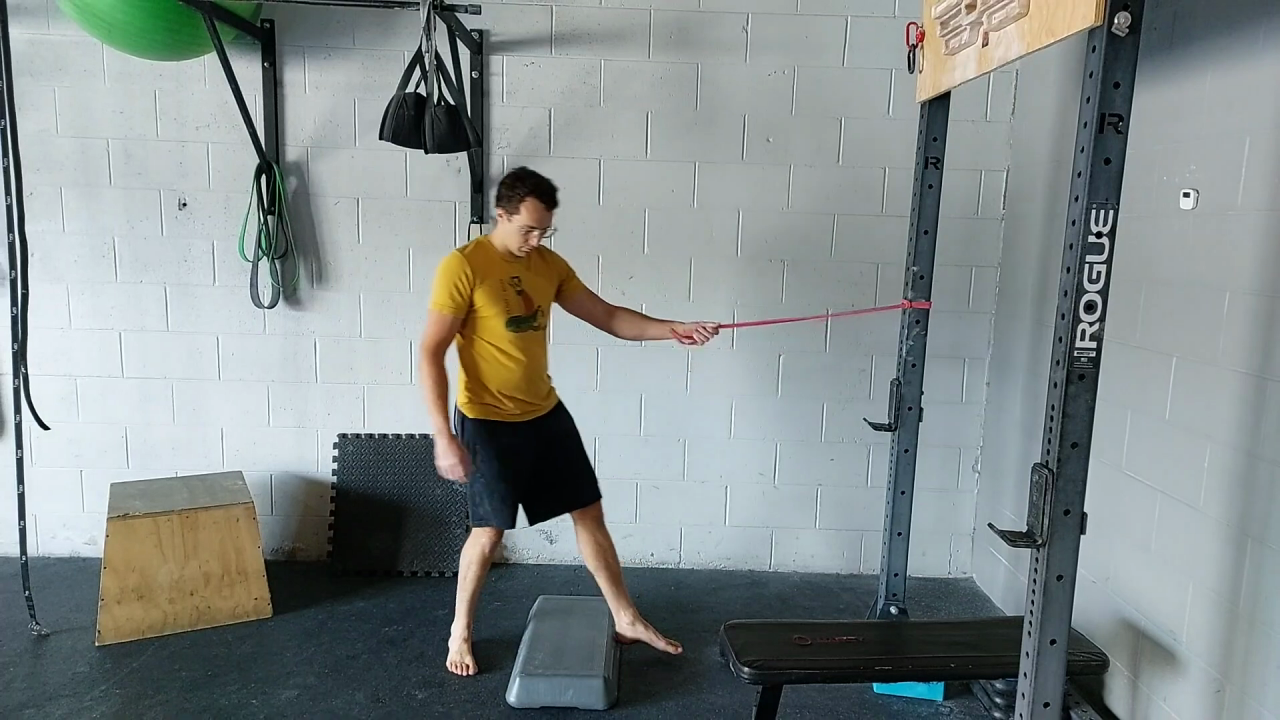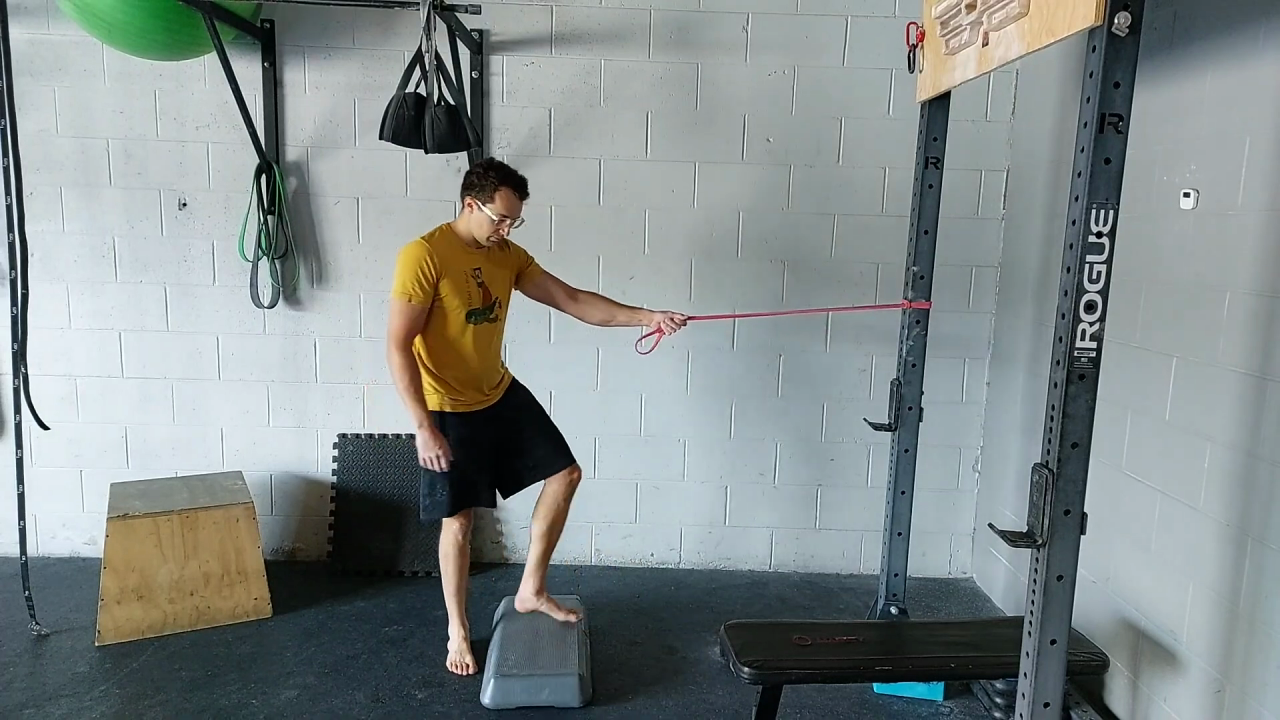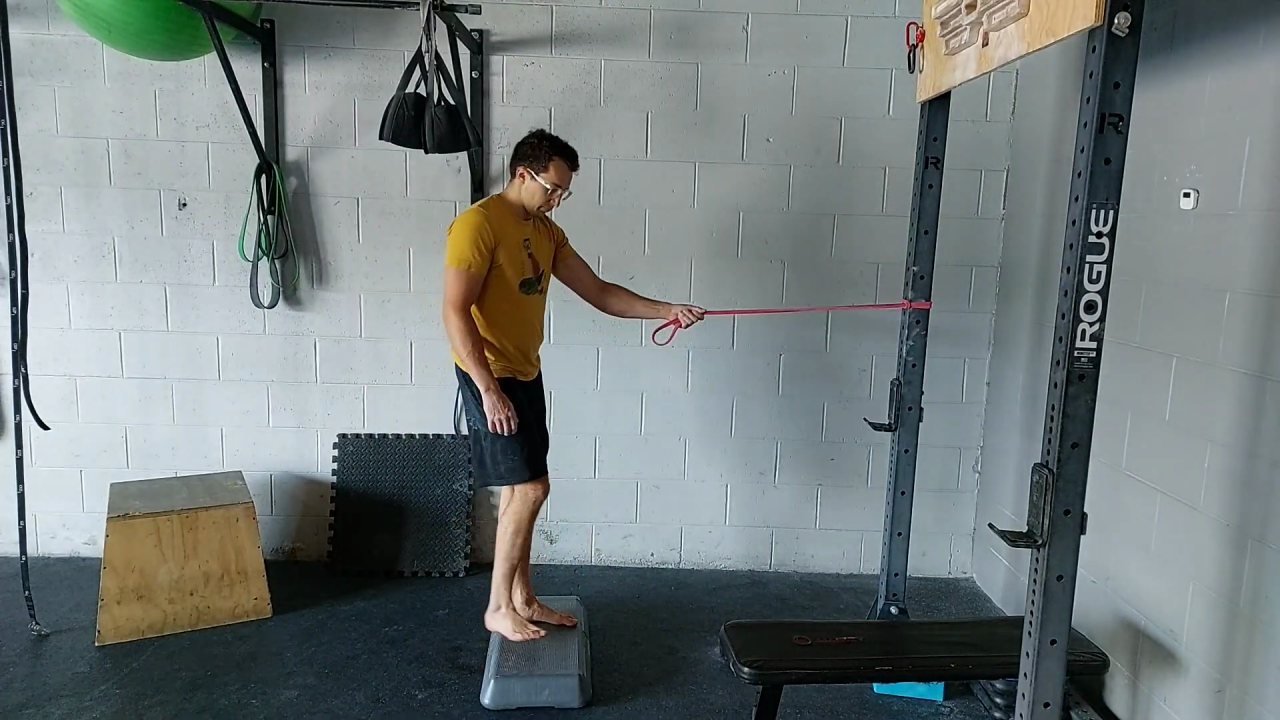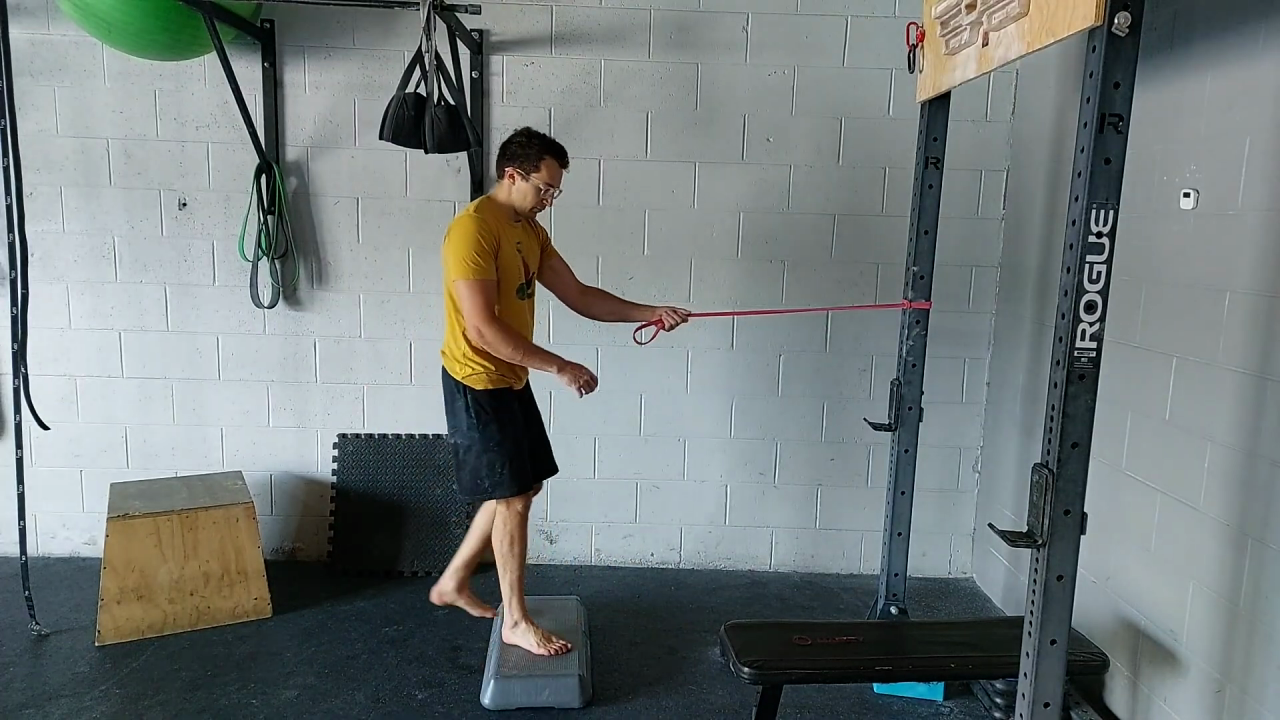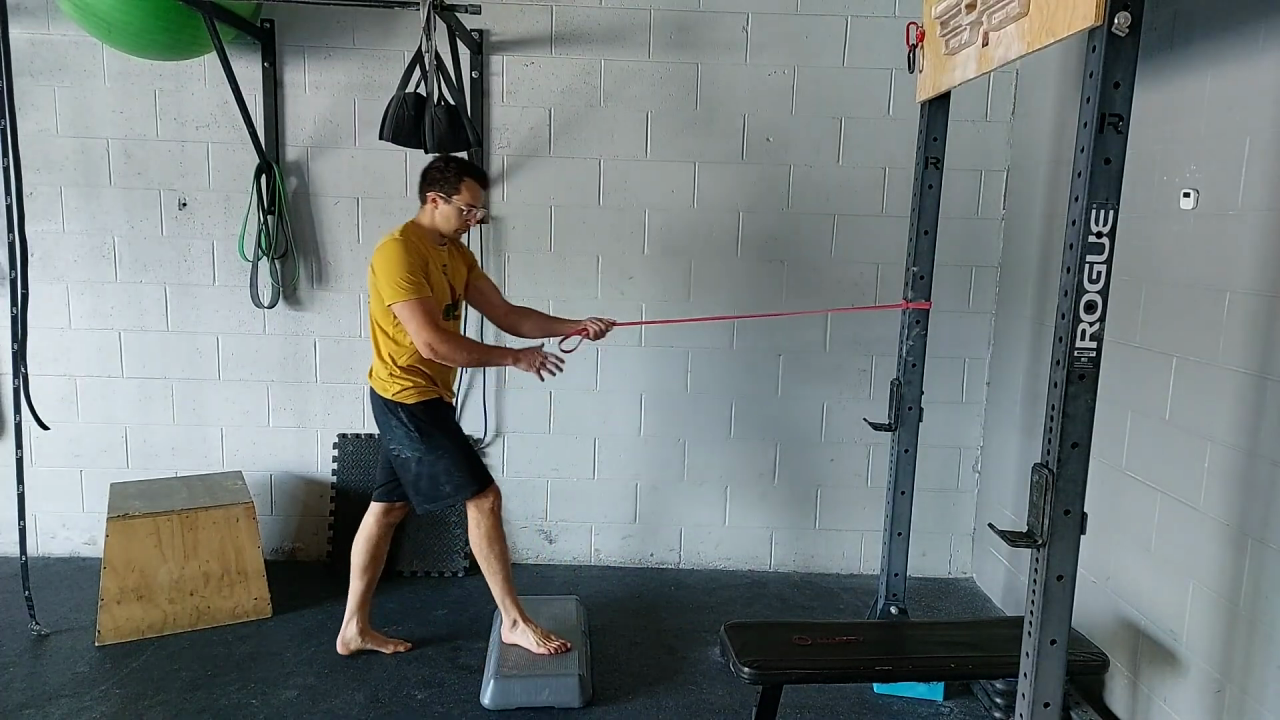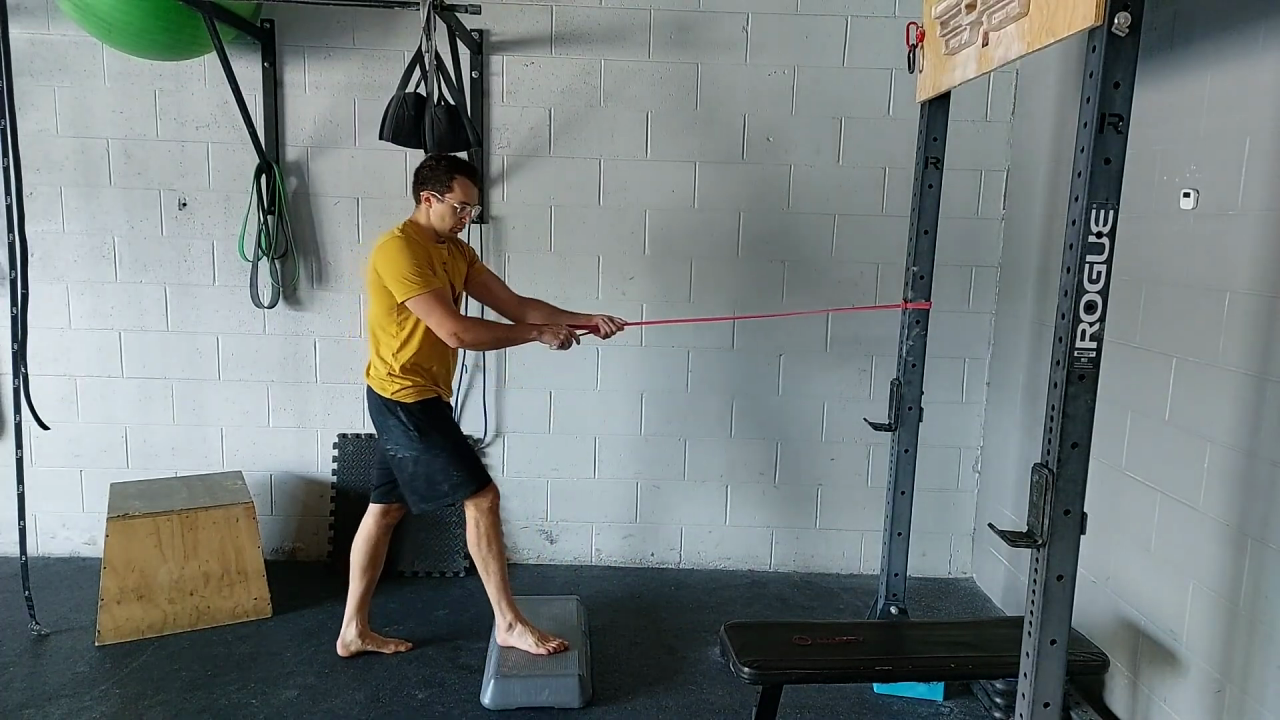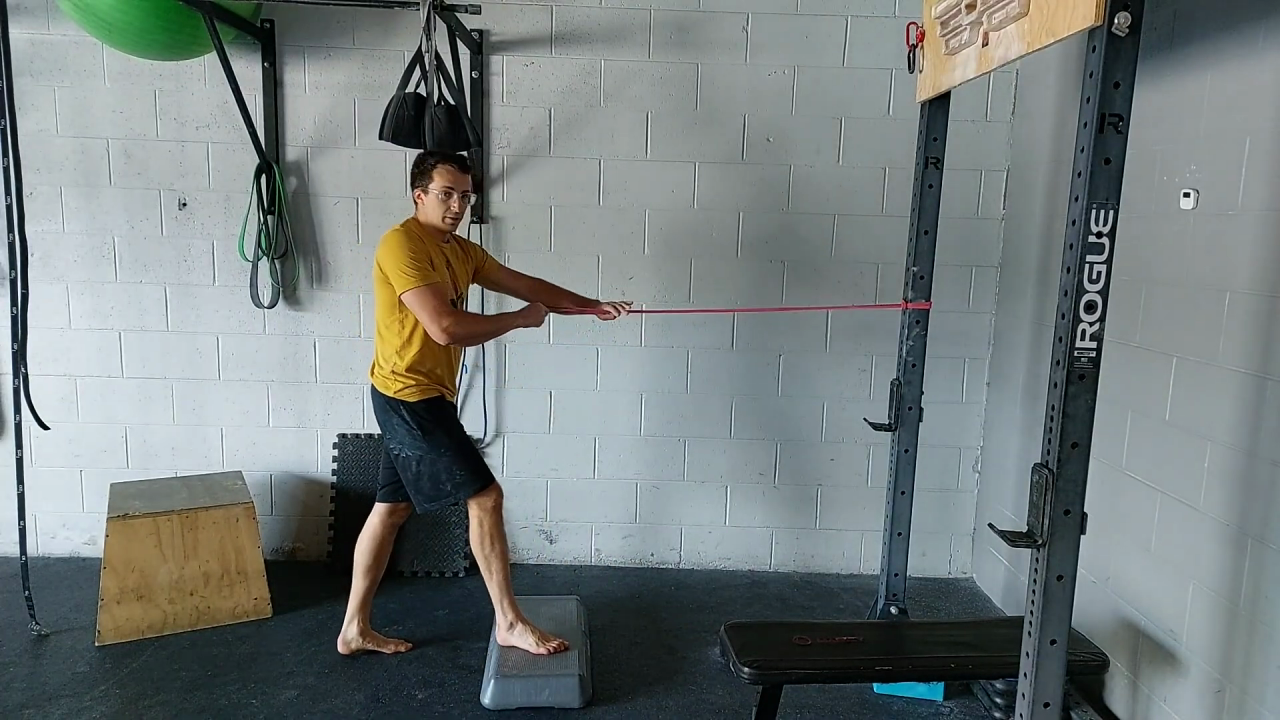
dt=0.7s
person 1, frame 1
left shoulder: (549, 264)
right shoulder: (463, 266)
left elbow: (608, 317)
right elbow: (431, 353)
left wrist: (678, 329)
right wrist: (444, 435)
left hip: (546, 413)
right hip: (490, 422)
left knee: (589, 514)
right knee: (489, 529)
left ankle: (627, 619)
right ankle: (459, 632)
person 1, frame 2
left shoulder: (508, 255)
right shoulder: (423, 256)
left elbow: (573, 301)
right elbow: (398, 345)
left wrist: (646, 316)
right wrist: (424, 427)
left hip: (502, 394)
right hip: (449, 410)
left knee: (565, 474)
right knee: (458, 519)
left ankle: (531, 590)
right ankle: (458, 631)
person 1, frame 3
left shoulder: (546, 231)
right shoulder: (477, 224)
left elbow: (598, 291)
right elbow: (455, 313)
left wrist: (665, 310)
right wrist: (489, 388)
left hip: (526, 375)
right hip: (490, 378)
left knee: (520, 489)
right knee: (530, 487)
left ankle: (522, 599)
right ankle: (498, 607)
person 1, frame 4
left shoulder: (530, 231)
right shoulder: (473, 229)
left elbow: (578, 295)
right elbow: (482, 327)
left wrist: (649, 313)
right wrist: (560, 367)
left hip: (509, 381)
right hip: (478, 385)
left knee: (521, 488)
right knee: (511, 499)
left ankle: (454, 581)
right ankle: (515, 621)
person 1, frame 5
left shoulder: (455, 252)
right shoulder: (399, 253)
left elbow: (506, 315)
right elbow: (432, 344)
left wrist: (570, 325)
right wrist: (517, 357)
left hip: (418, 400)
right hip: (408, 401)
left knee: (387, 509)
right knee: (483, 498)
left ankle: (354, 627)
right ankle: (514, 621)
person 1, frame 6
left shoulder: (455, 251)
right shoulder: (399, 251)
left elbow: (513, 305)
right elbow: (456, 332)
left wrist: (582, 320)
right wrist: (539, 334)
left hip: (411, 399)
right hip: (406, 399)
left knee: (384, 509)
right knee: (482, 497)
left ankle: (353, 628)
right ankle: (508, 623)
person 1, frame 7
left shoulder: (461, 251)
right shoulder: (401, 245)
left elbow: (528, 287)
right elbow: (446, 329)
left wrist: (592, 305)
right wrist: (520, 319)
left hip: (419, 398)
right hip: (410, 398)
left knee: (391, 509)
right knee: (485, 497)
left ankle: (355, 628)
right ankle: (510, 622)
